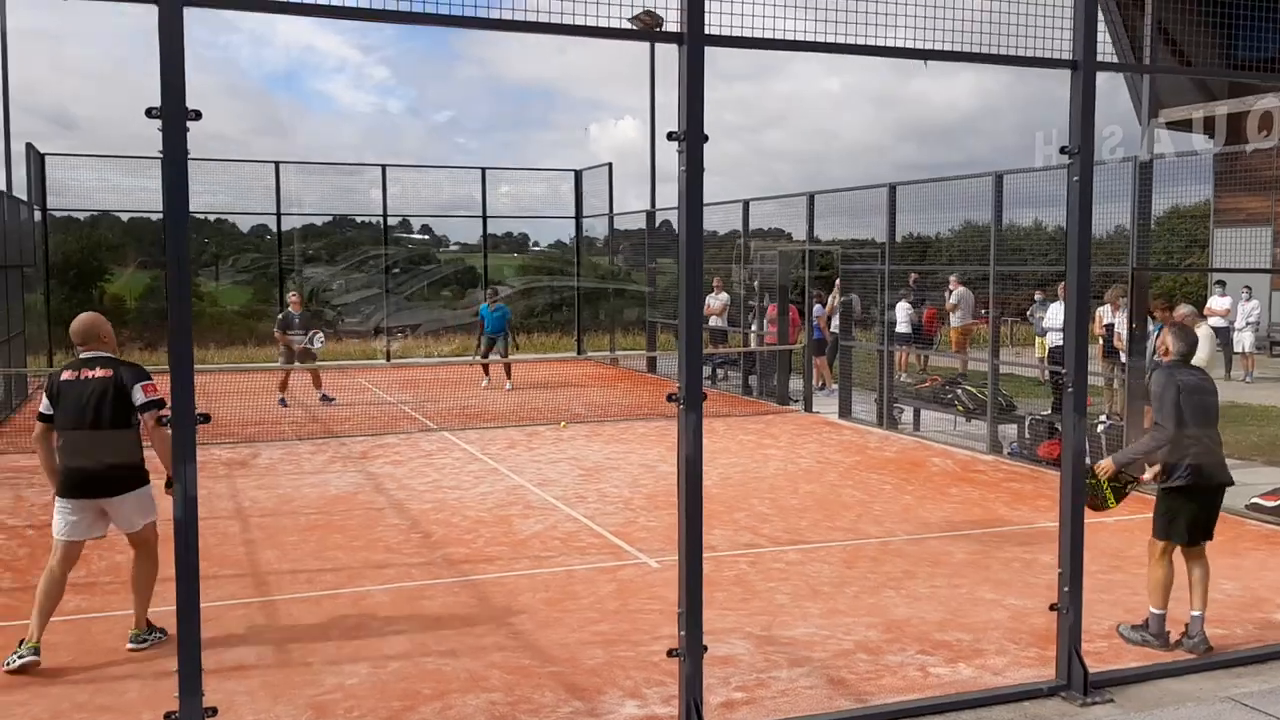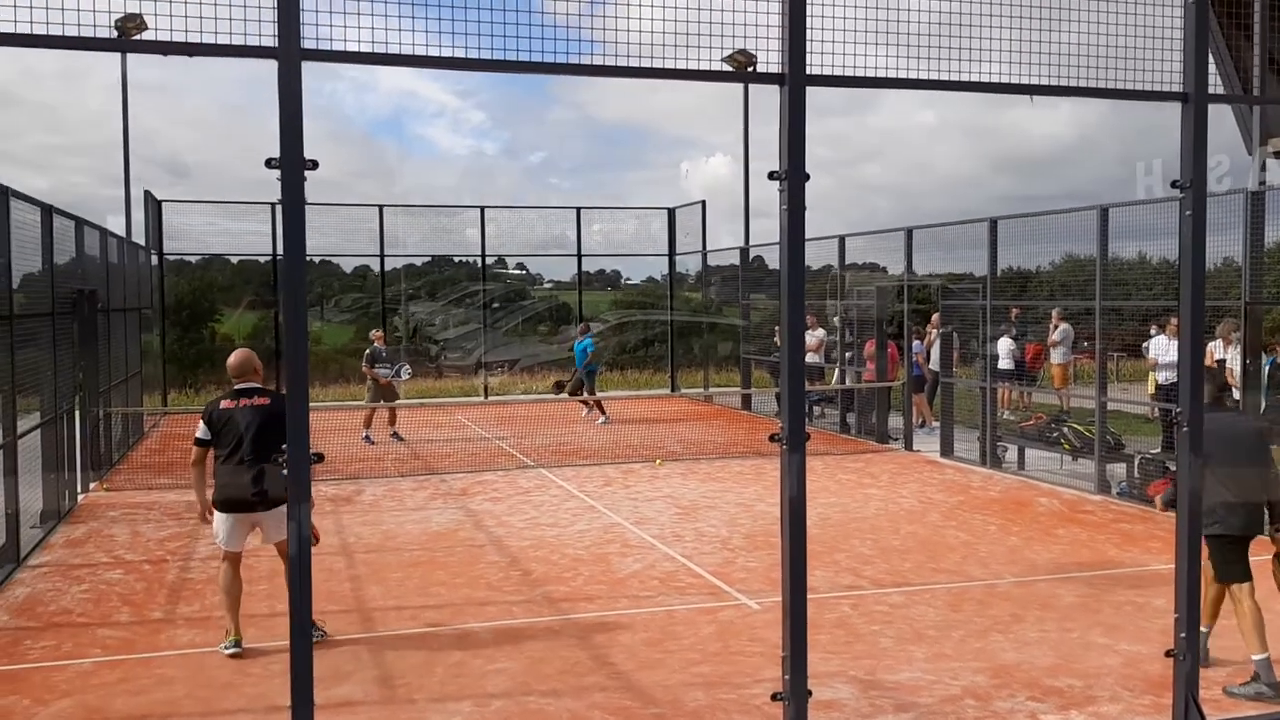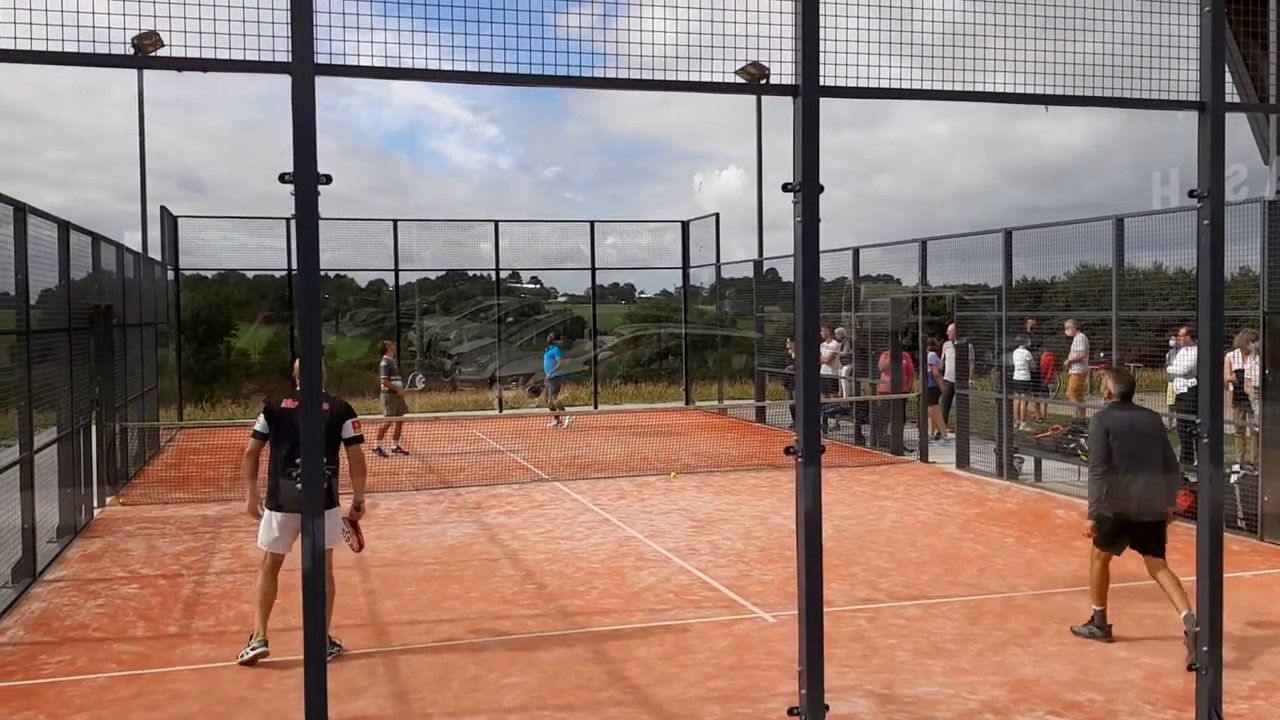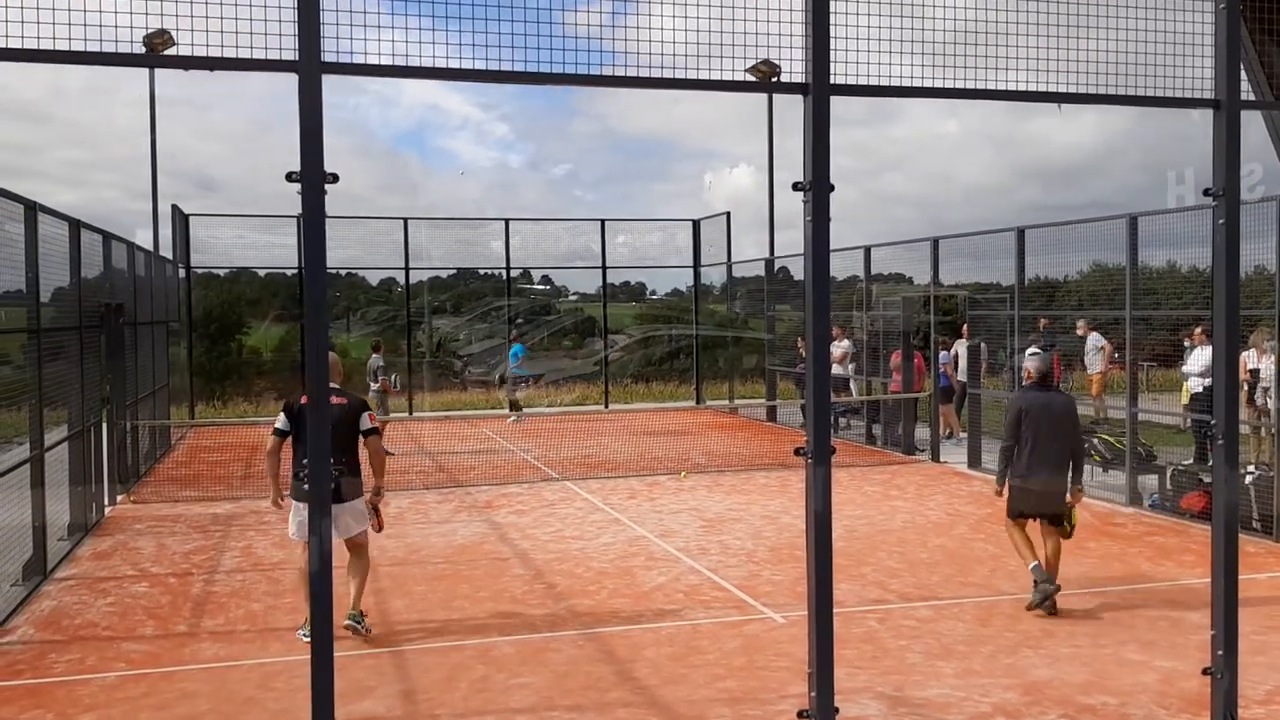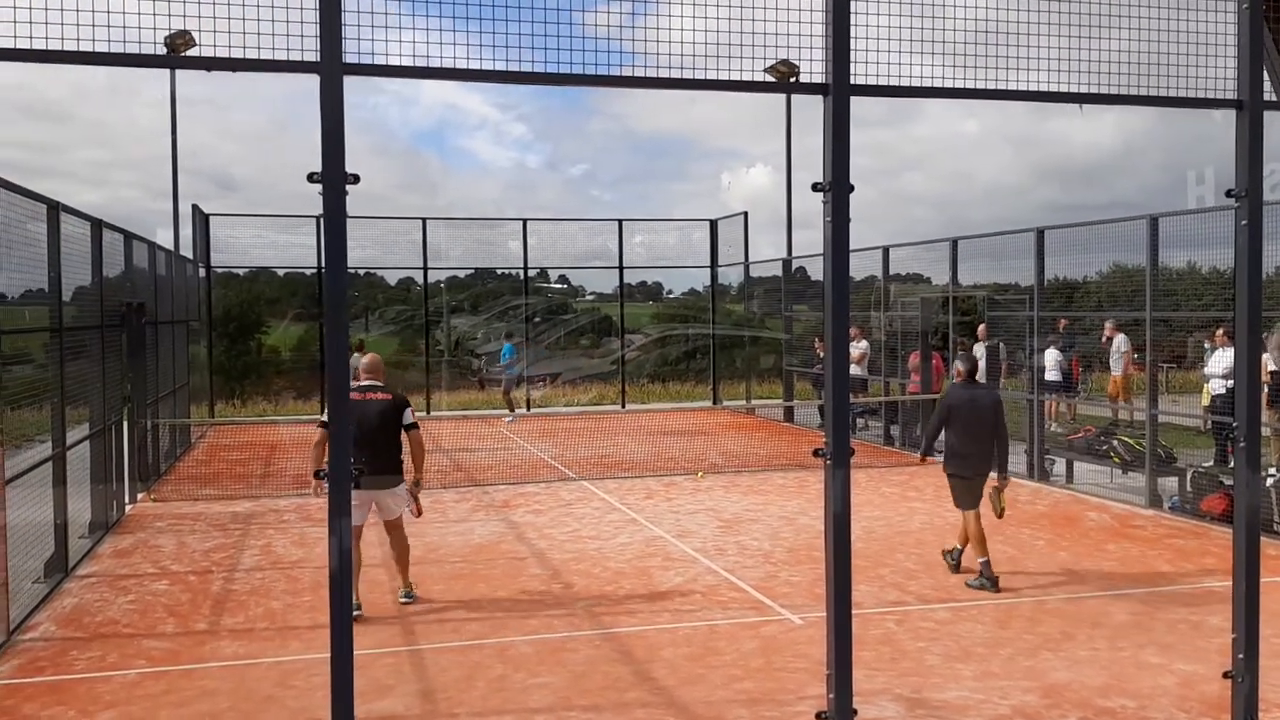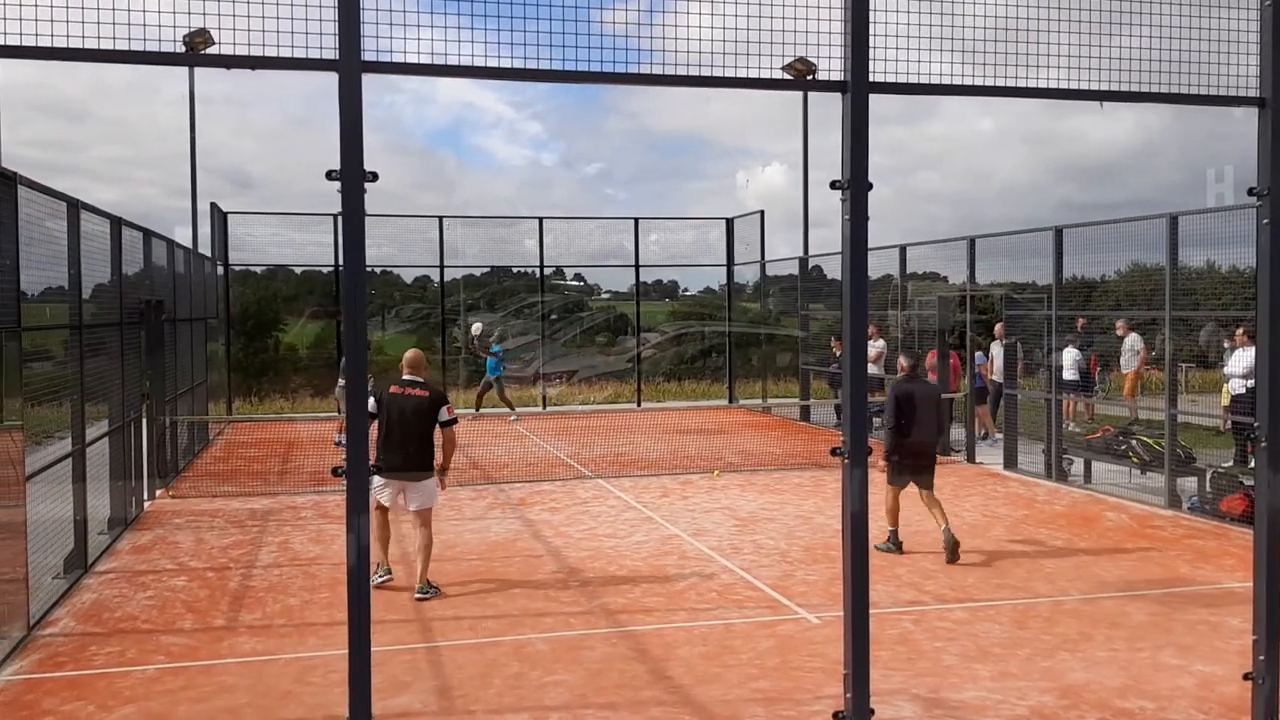
dt=0.7s
person 1, frame 1
left shoulder: (58, 380)
right shoulder: (132, 374)
left elbow: (41, 437)
right elbow: (156, 428)
left wrist: (57, 482)
right wrist: (173, 474)
left hip: (75, 485)
right hip: (125, 481)
left knee: (59, 563)
right knee: (146, 548)
left ankle: (30, 643)
right ankle: (140, 628)
person 1, frame 2
left shoulder: (214, 408)
right shoulder: (282, 403)
left elbow: (196, 460)
left wrist: (202, 500)
left hip: (229, 500)
right hip: (273, 497)
left knee: (230, 563)
right knee: (291, 556)
left ankle: (232, 635)
person 1, frame 3
left shoulder: (274, 407)
right shoulder: (341, 409)
left elbow: (251, 452)
right elbow: (356, 458)
left wrist: (252, 494)
right wrist: (359, 498)
left hip: (279, 501)
right hip: (321, 501)
left knee: (268, 568)
right knee: (322, 569)
left ankle: (259, 637)
right ankle: (322, 641)
person 1, frame 4
left shoulder: (295, 404)
right shoulder: (356, 404)
left elbow: (272, 449)
right elbow: (376, 448)
left wrist: (275, 488)
right wrist: (378, 485)
left hip: (307, 491)
right hip: (347, 491)
left knee: (309, 553)
right knee: (359, 550)
left ankle: (312, 622)
right ankle: (354, 613)
person 1, frame 5
right shoulder: (399, 400)
left elbow: (319, 441)
right elbow: (416, 441)
left wrist: (317, 476)
right wrist: (418, 477)
left hip: (352, 480)
right hip: (389, 478)
left knee: (351, 539)
right knee: (396, 531)
left ankle: (353, 599)
right ankle: (406, 588)
person 1, frame 6
left shoulder: (382, 393)
right shoulder: (437, 397)
right elbow: (450, 438)
right wrist: (444, 468)
left hip: (386, 468)
right hip: (421, 471)
left knee: (380, 512)
right knee: (423, 526)
left ankle: (382, 567)
right ankle: (422, 583)
person 2, frame 1
left shoulder: (1164, 376)
right shoulder: (1204, 380)
left elbow: (1165, 432)
left wrist: (1119, 459)
right wrist: (1163, 466)
left hip: (1185, 476)
right hip: (1213, 474)
left knee: (1160, 550)
right knee: (1195, 551)
left ankle: (1154, 630)
right ankle: (1195, 633)
person 2, frame 2
right shoulder: (1251, 424)
left wrist: (1165, 499)
left hip: (1220, 517)
right hip: (1248, 515)
left knee: (1241, 592)
right knee: (1214, 576)
right ankle: (1198, 645)
person 2, frame 3
left shoulder: (1103, 419)
right shoulder: (1153, 419)
left elbow: (1099, 471)
right elbow: (1170, 465)
left wrist: (1092, 513)
right wrist: (1169, 504)
left hip: (1119, 506)
right hip: (1152, 507)
left knee: (1100, 558)
right knee: (1158, 567)
left ankle: (1099, 623)
right ankle: (1193, 627)
person 2, frame 4
left shoulder: (1021, 399)
right shoulder: (1066, 401)
left elbow: (1008, 443)
right elbow: (1078, 445)
left wrist: (1000, 478)
right wrist: (1076, 482)
left hip: (1026, 478)
right hip: (1056, 480)
left knee: (1015, 527)
right knee: (1051, 533)
left ankle: (1041, 578)
right ankle: (1049, 592)
person 2, frame 5
left shoulder: (951, 396)
right shoulder: (992, 396)
left elbow: (934, 428)
right elbow: (1002, 437)
left wrist: (924, 452)
right wrist: (1002, 471)
left hip: (958, 465)
right hip: (982, 466)
left knee: (971, 515)
right knee: (970, 511)
left ankle: (987, 575)
right ankle: (956, 556)
person 2, frame 6
left shoulder: (897, 388)
right shoulder: (932, 389)
left elbow: (891, 424)
right elbow: (943, 424)
left wrist: (886, 453)
left hip: (901, 451)
right hip: (926, 452)
left knee: (892, 492)
right knee: (928, 496)
left ankle: (893, 541)
right ankle: (948, 535)
